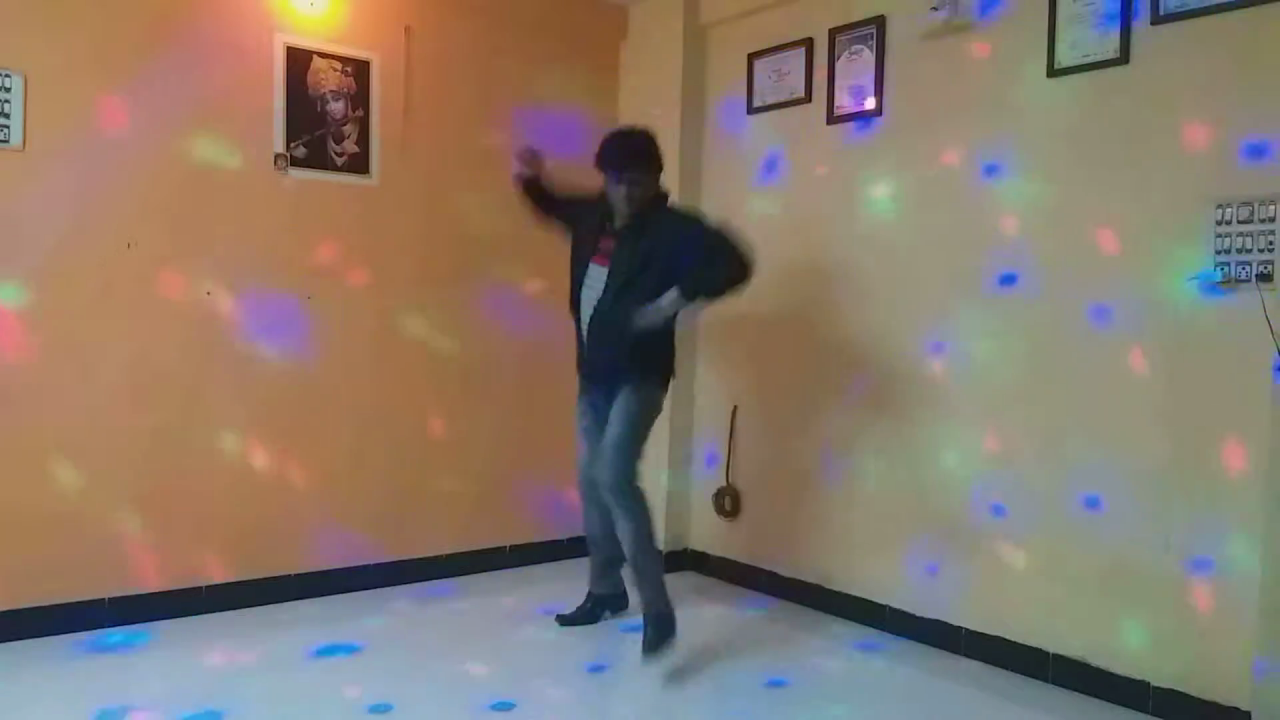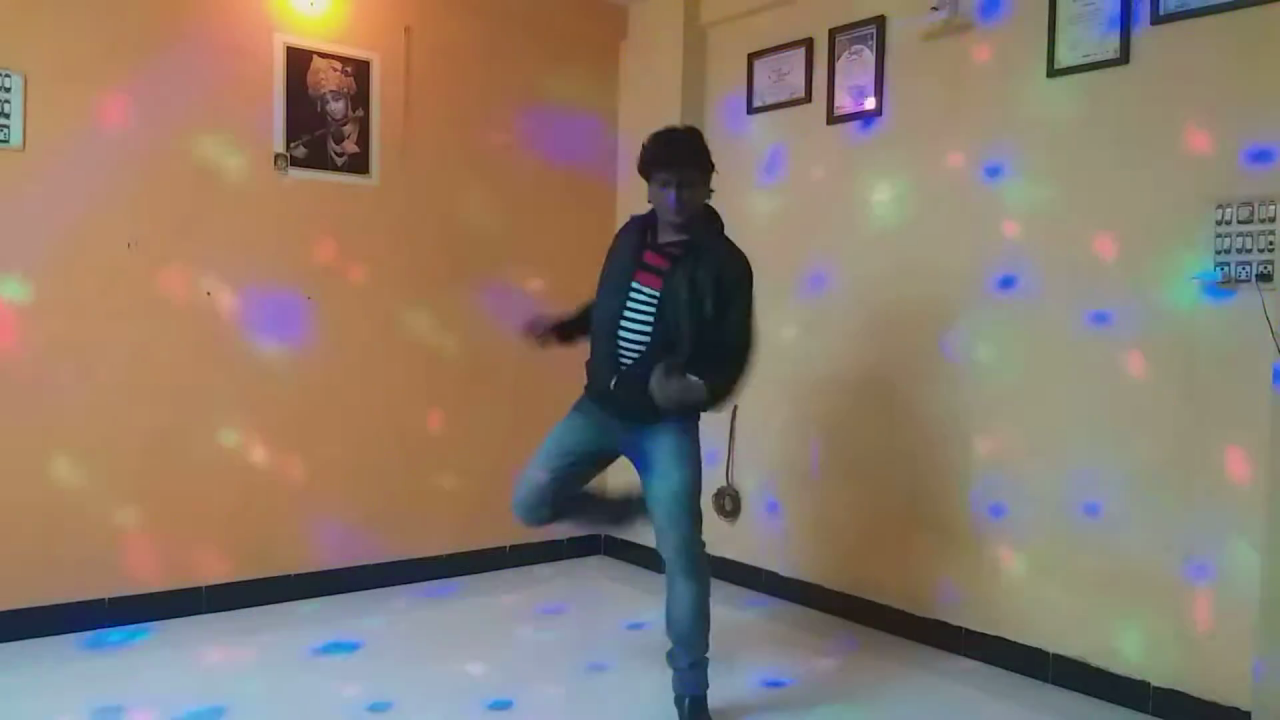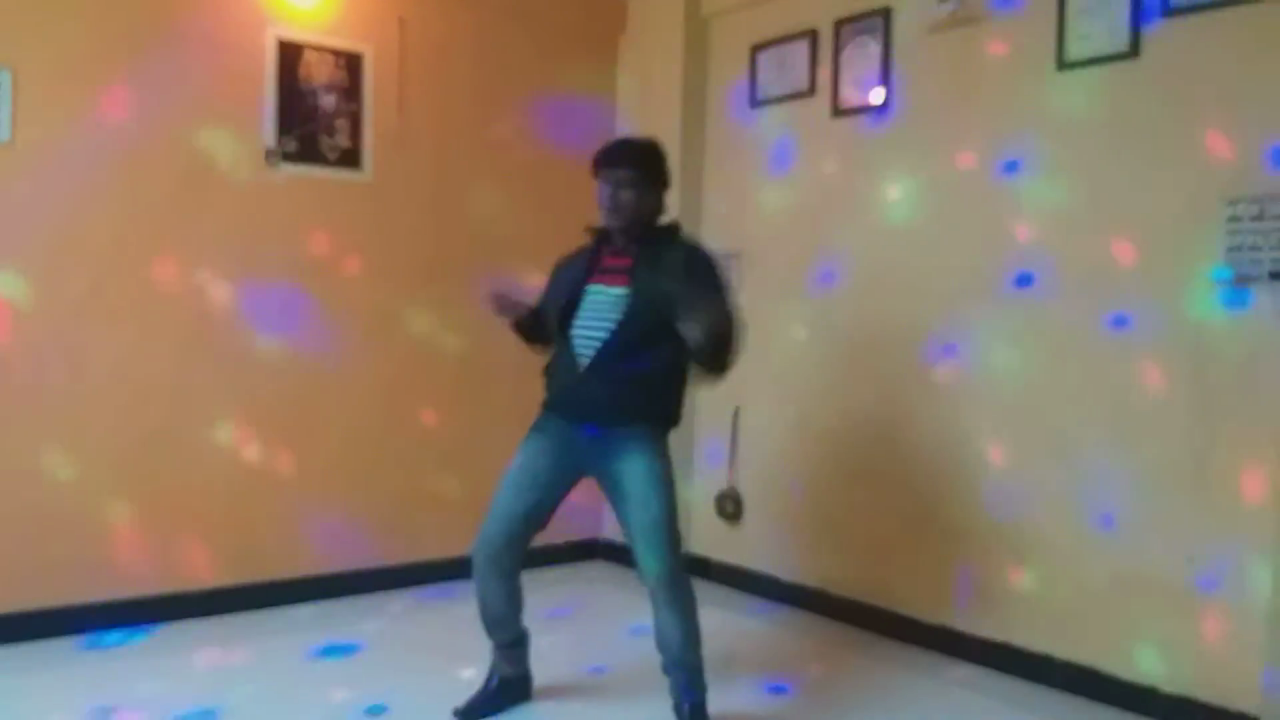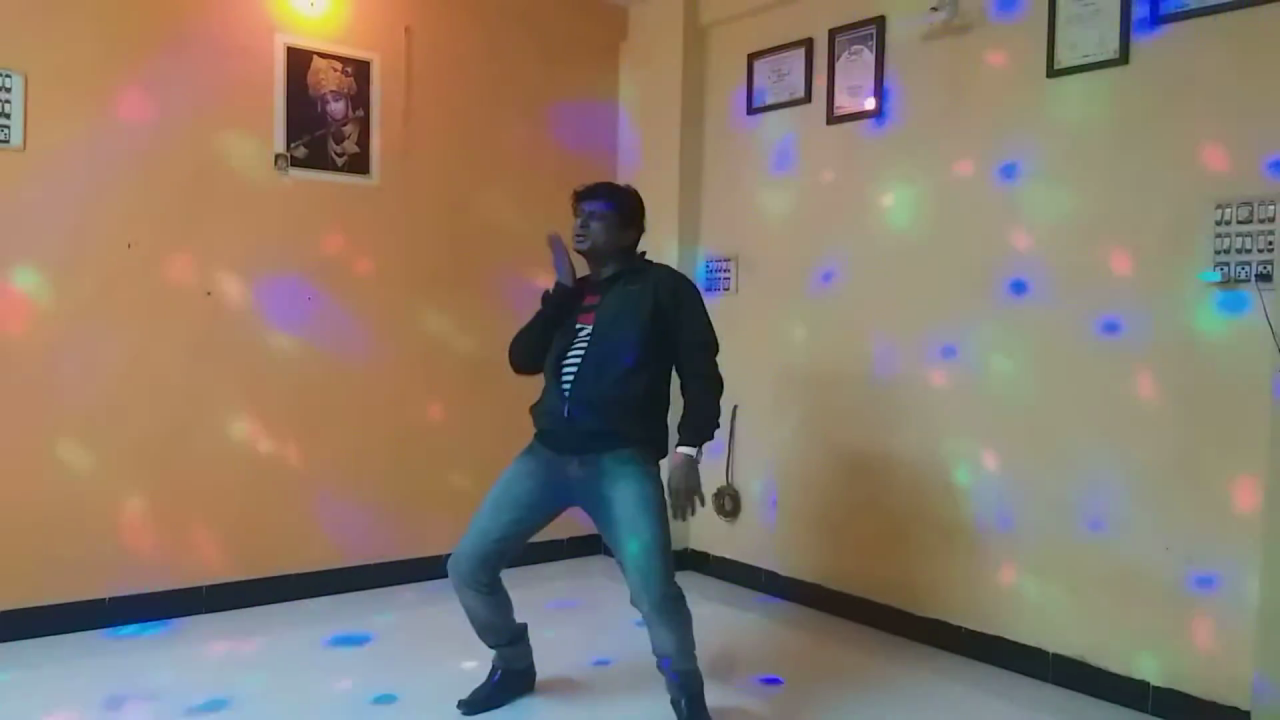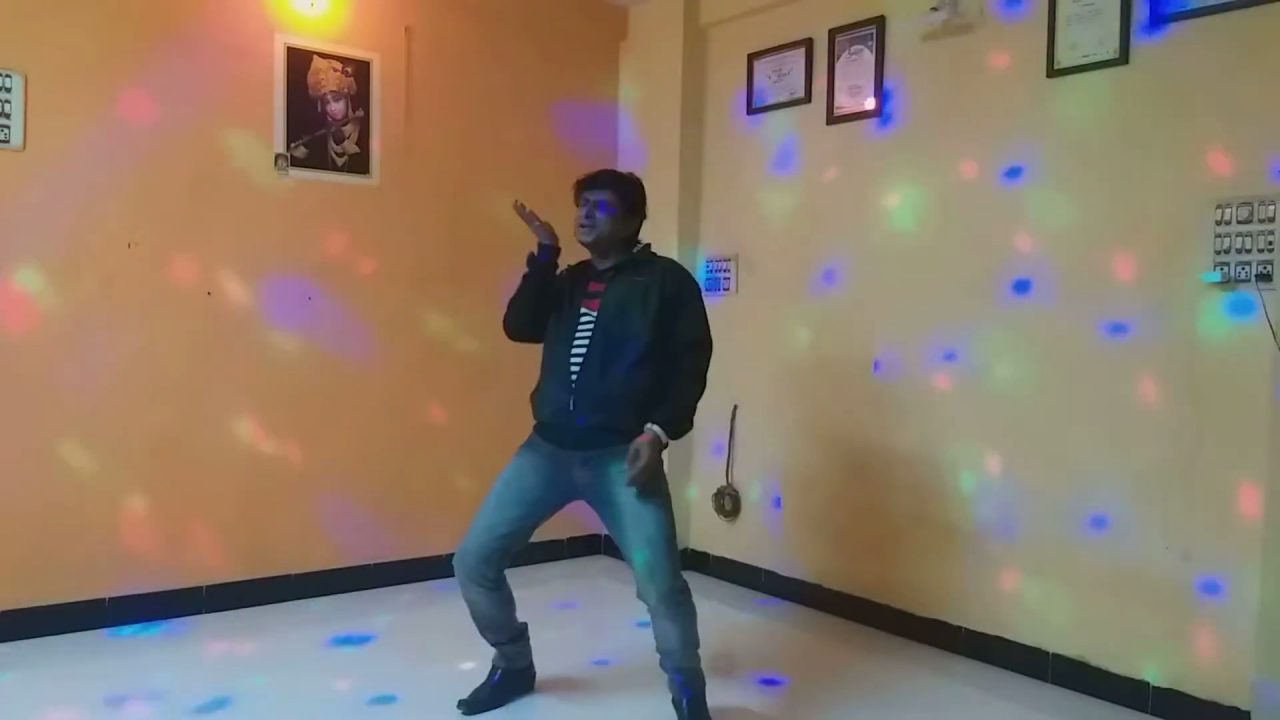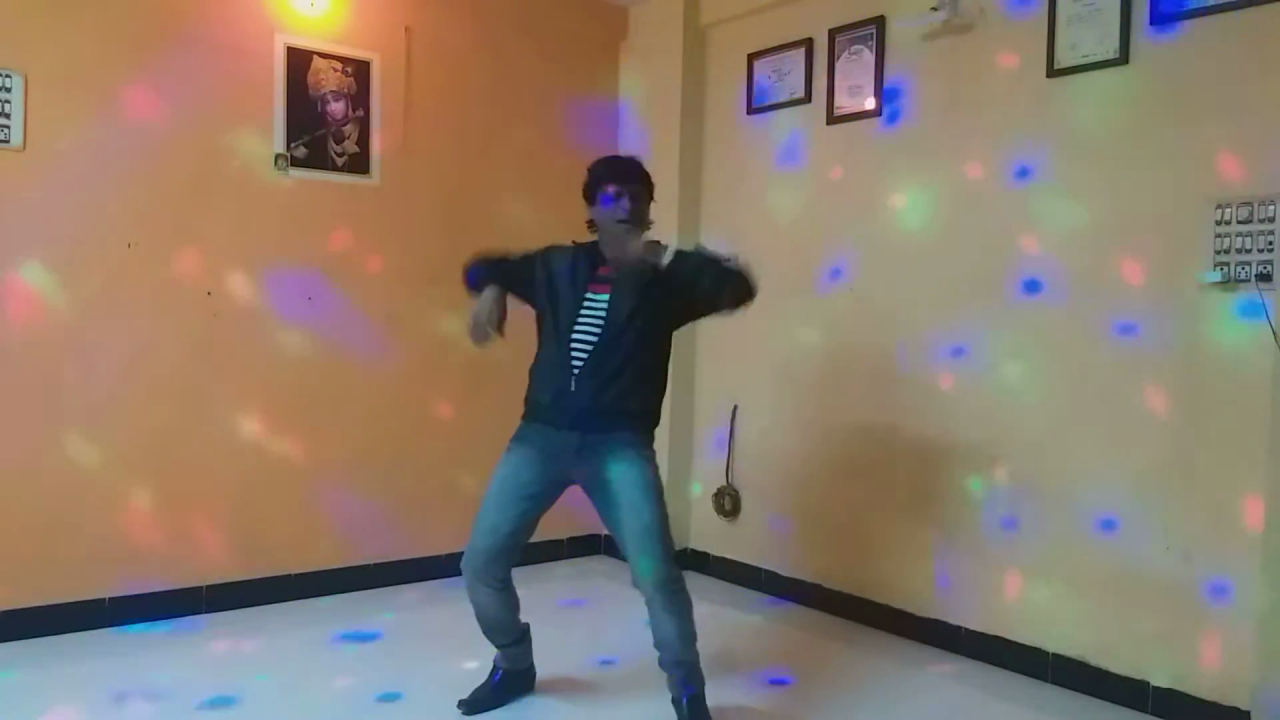
dt=0.4s
person 1, frame 1
left shoulder: (676, 227)
right shoulder: (598, 214)
left elbow: (731, 265)
right elbow: (555, 207)
left wrist: (679, 296)
right wrist: (530, 178)
left hip: (635, 380)
right hip: (594, 377)
left knee: (612, 478)
right knee: (589, 482)
left ankle: (656, 608)
right ankle: (605, 591)
person 1, frame 2
left shoulder: (724, 264)
right shoulder: (632, 235)
left elbow: (729, 360)
left wrist: (696, 386)
right wrist: (560, 328)
left hip: (667, 421)
right hip: (599, 406)
left knee: (681, 551)
right knee: (532, 504)
right ankle: (631, 507)
person 1, frame 3
left shoulder: (682, 262)
right shoulder: (581, 262)
left elbow: (714, 359)
right elbow: (547, 333)
left wrist: (705, 335)
right wrist: (522, 317)
left hip: (632, 435)
right hip: (559, 425)
left knee: (661, 568)
right knee: (493, 550)
right ankle: (509, 672)
person 1, frame 4
left shoulder: (664, 289)
right shoulder: (572, 297)
left elbow: (701, 375)
right elbow: (523, 359)
left wrist: (687, 452)
right wrist: (560, 290)
left hip: (621, 461)
right hip: (547, 455)
left knee: (653, 590)
right knee: (467, 566)
right ankle: (514, 665)
person 1, frame 5
left shoulder: (666, 281)
right shoulder: (568, 282)
left elbow: (690, 368)
right elbow: (518, 326)
left wrist: (657, 432)
right wrist: (545, 253)
left hip: (622, 454)
right hip: (548, 448)
left knee: (660, 582)
right knee: (473, 561)
right ankle: (514, 665)
person 1, frame 6
left shoulder: (662, 274)
right shoulder: (560, 266)
left elbow: (735, 288)
right elbow: (487, 271)
left wrist: (662, 259)
right wrist: (491, 292)
left hip: (618, 442)
right hip: (541, 435)
left knee: (656, 573)
right knee: (481, 561)
right ankle: (514, 665)
